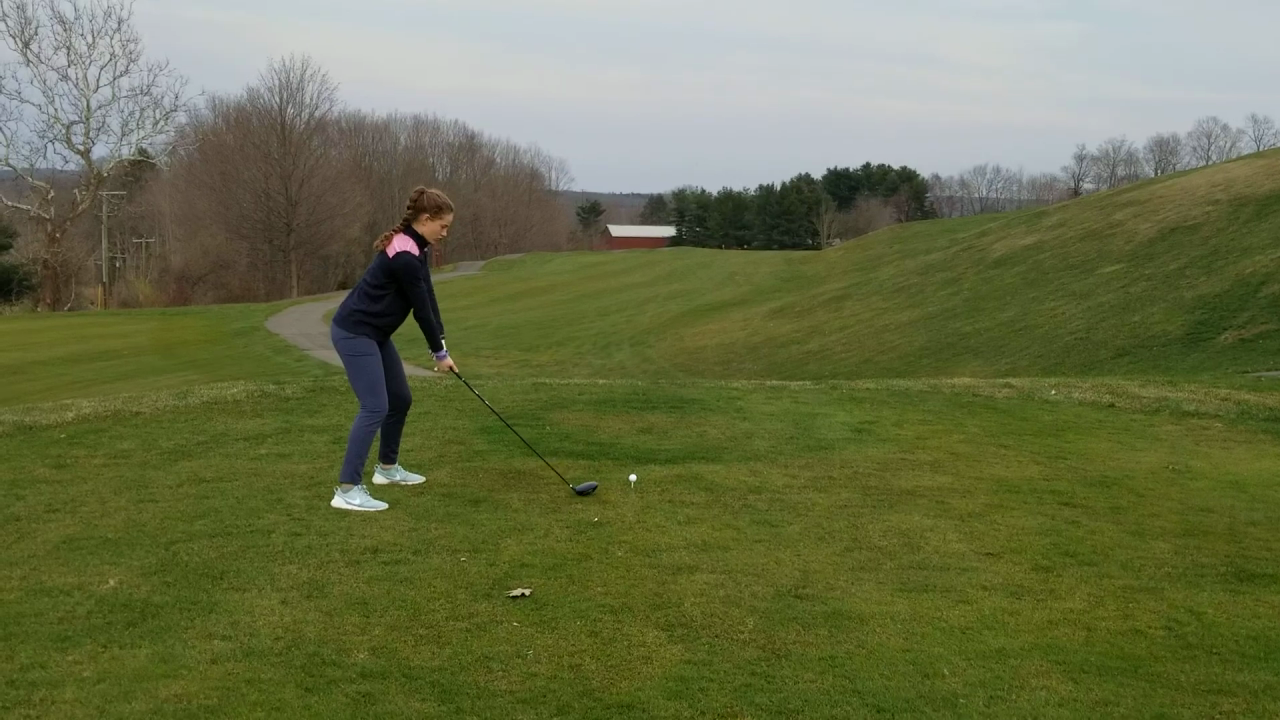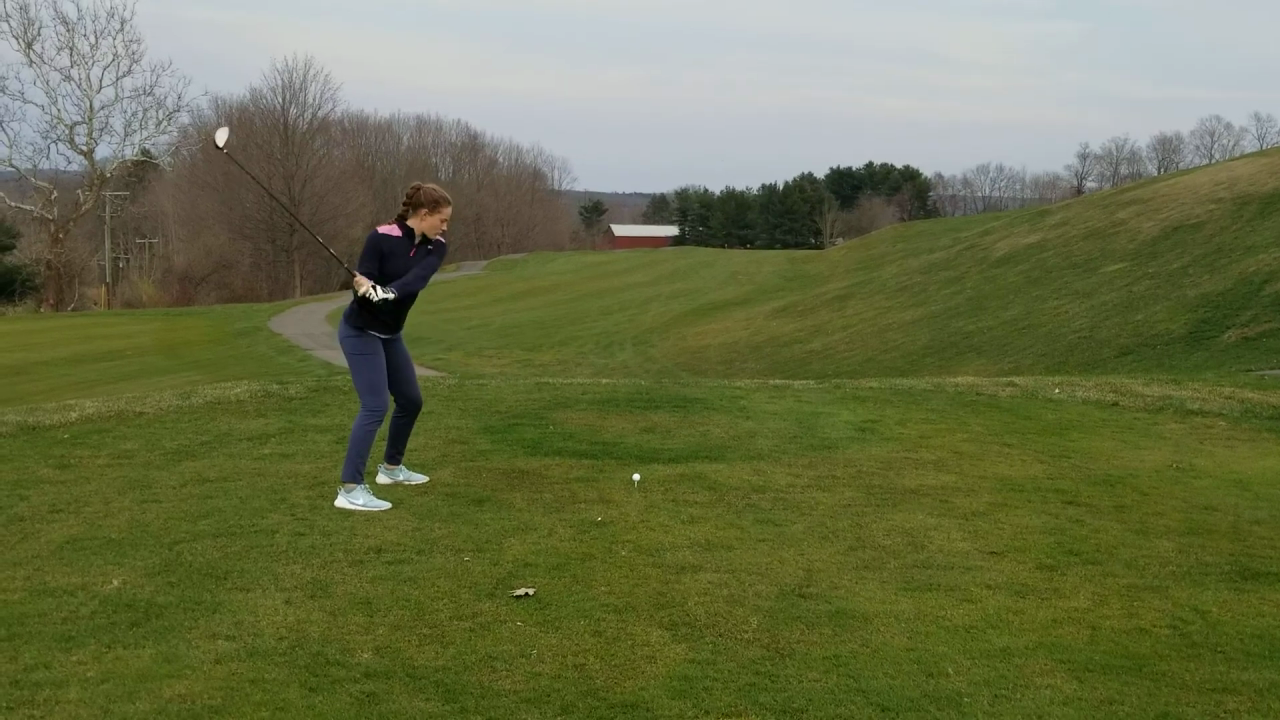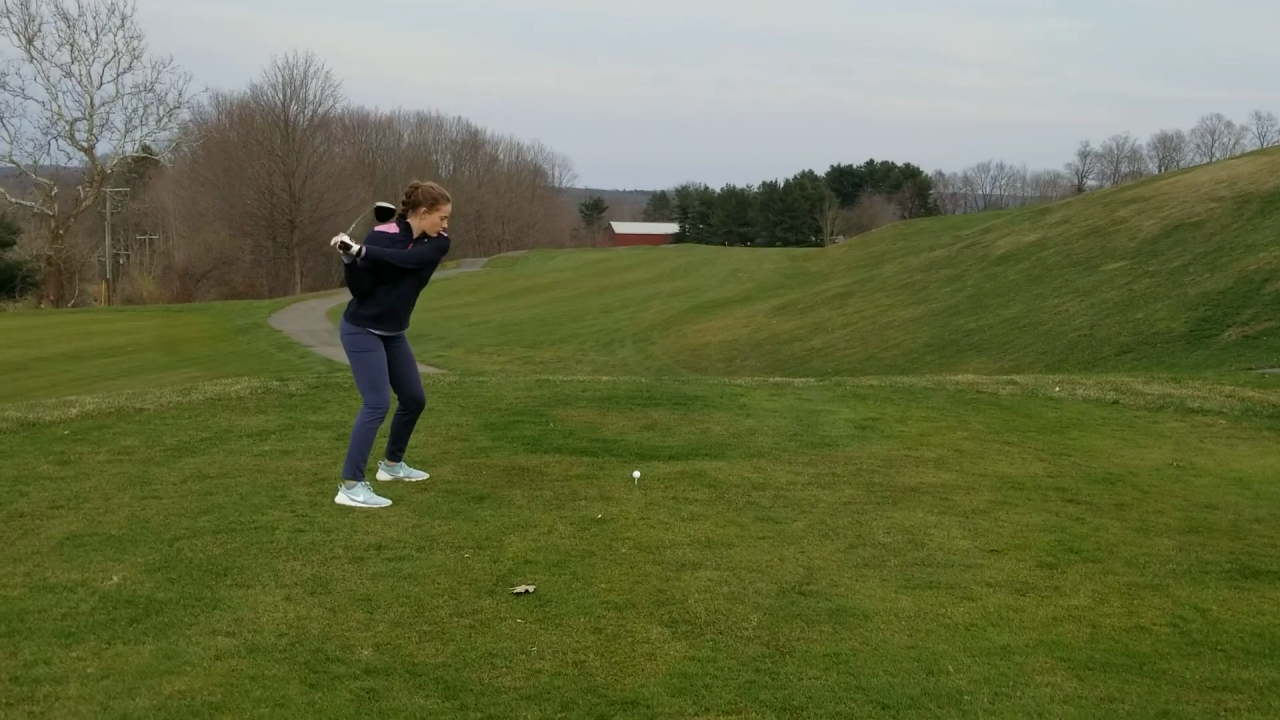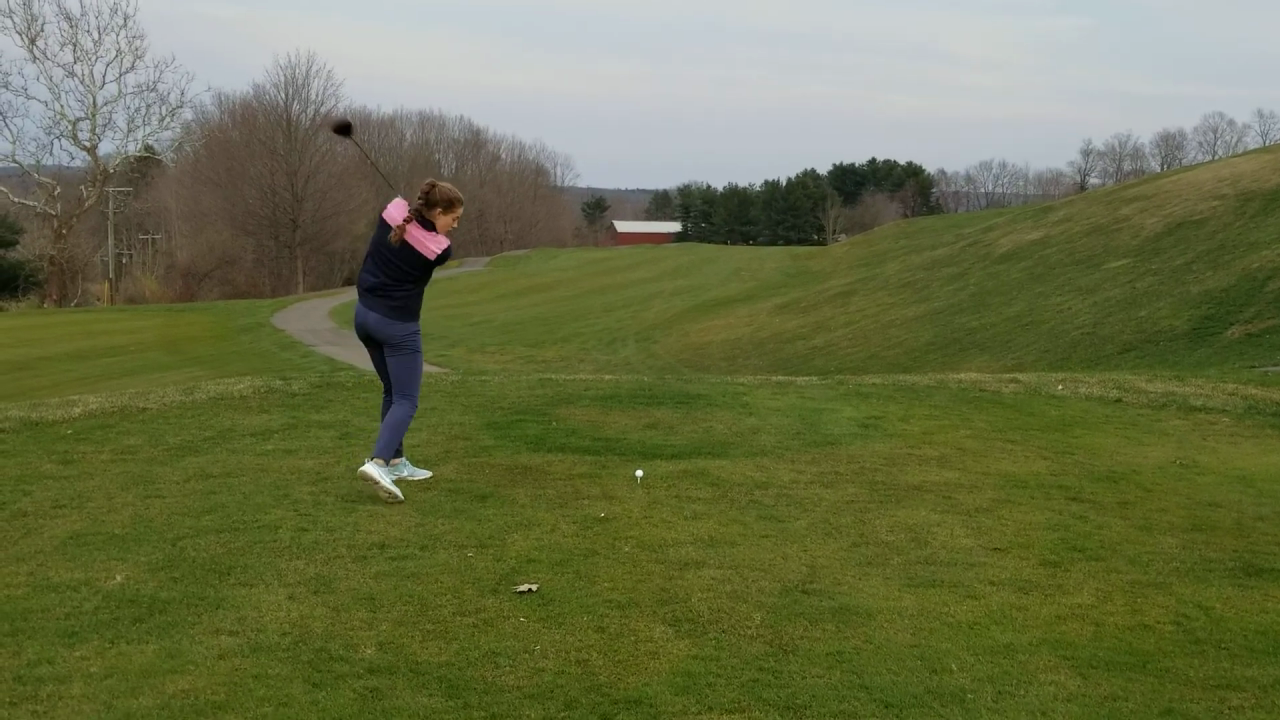
dt=0.4s
person 1, frame 1
left shoulder: (417, 247)
right shoulder: (404, 257)
left elbow: (428, 298)
right elbow: (420, 308)
left wrist: (441, 343)
right wrist: (439, 352)
left hip: (374, 332)
right hip: (355, 333)
left knee: (400, 399)
right knee: (374, 408)
left ankle: (387, 467)
right ankle: (347, 490)
person 1, frame 2
left shoulder: (436, 248)
right shoulder: (382, 238)
left elbow: (416, 281)
right elbow: (361, 292)
left wrist: (384, 292)
right wrist: (364, 287)
left hip: (388, 333)
right hip: (360, 331)
left knee: (411, 400)
right knee: (375, 407)
left ankle: (391, 467)
right ankle: (350, 490)
person 1, frame 3
left shoulder: (438, 244)
right shoulder: (379, 237)
left elbow: (405, 259)
right elbow: (360, 291)
left wrist: (358, 250)
right wrist: (349, 257)
left hip: (393, 333)
right hip: (362, 329)
left knee: (414, 399)
right knee: (377, 404)
left ankle: (392, 464)
right ankle: (350, 486)
person 1, frame 4
left shoulder: (394, 211)
right shoulder: (439, 248)
left hip: (366, 315)
right hip: (398, 325)
left knee: (394, 390)
right knee: (406, 400)
left ankle: (394, 462)
right ankle: (377, 462)
